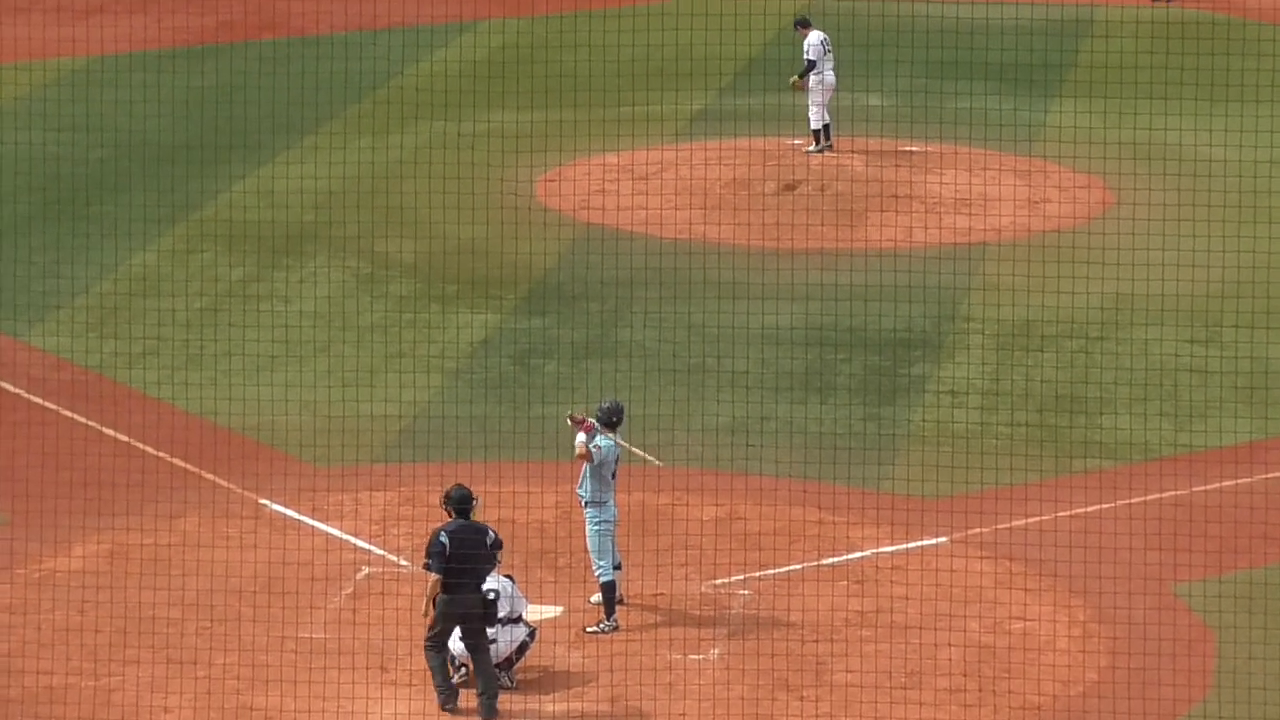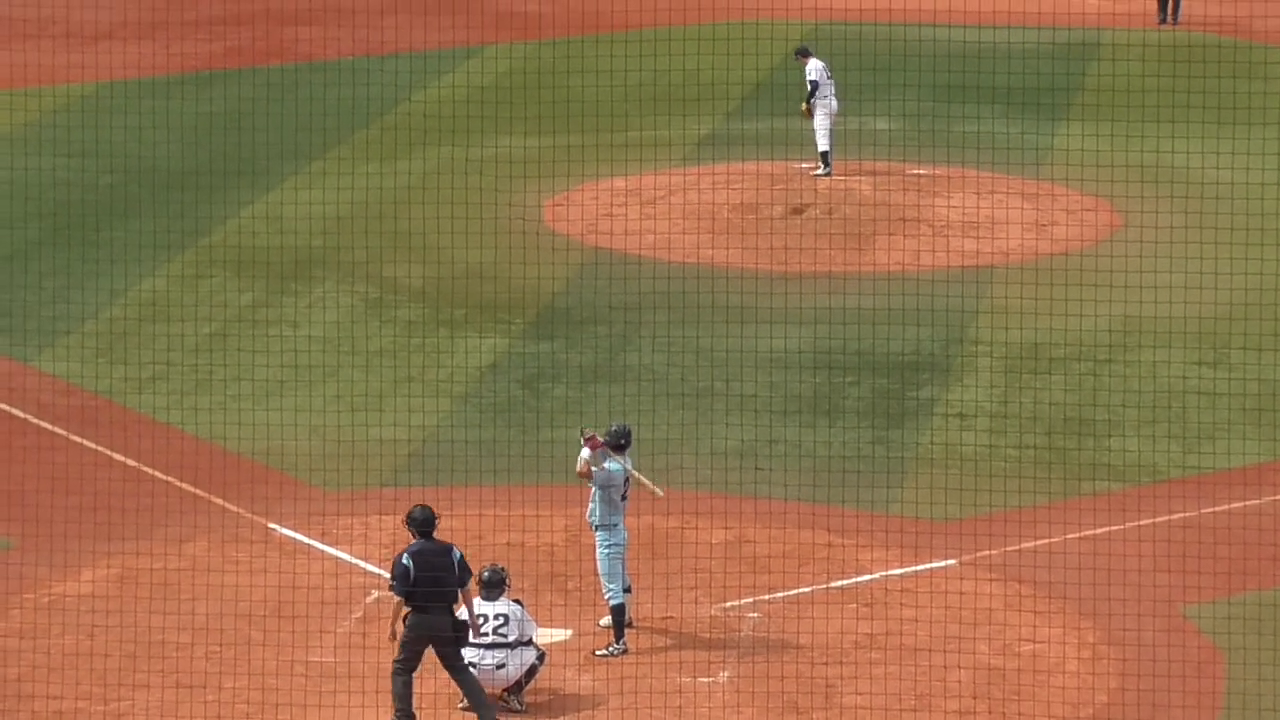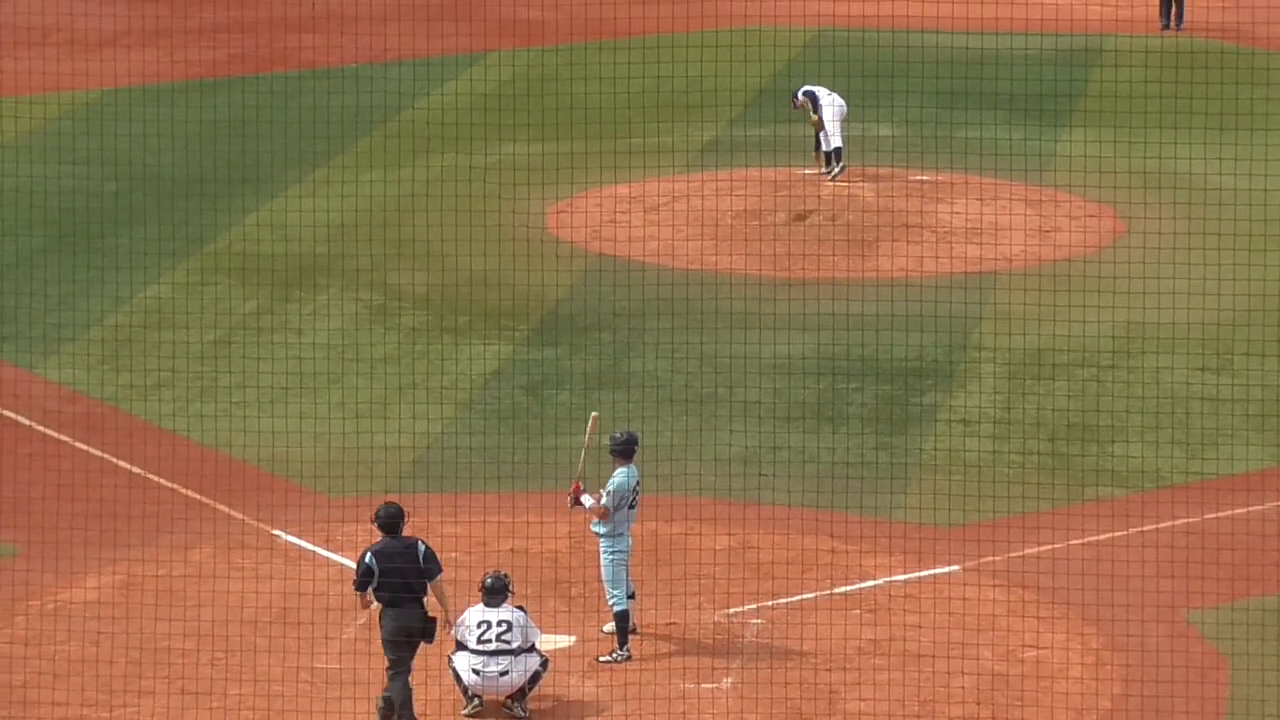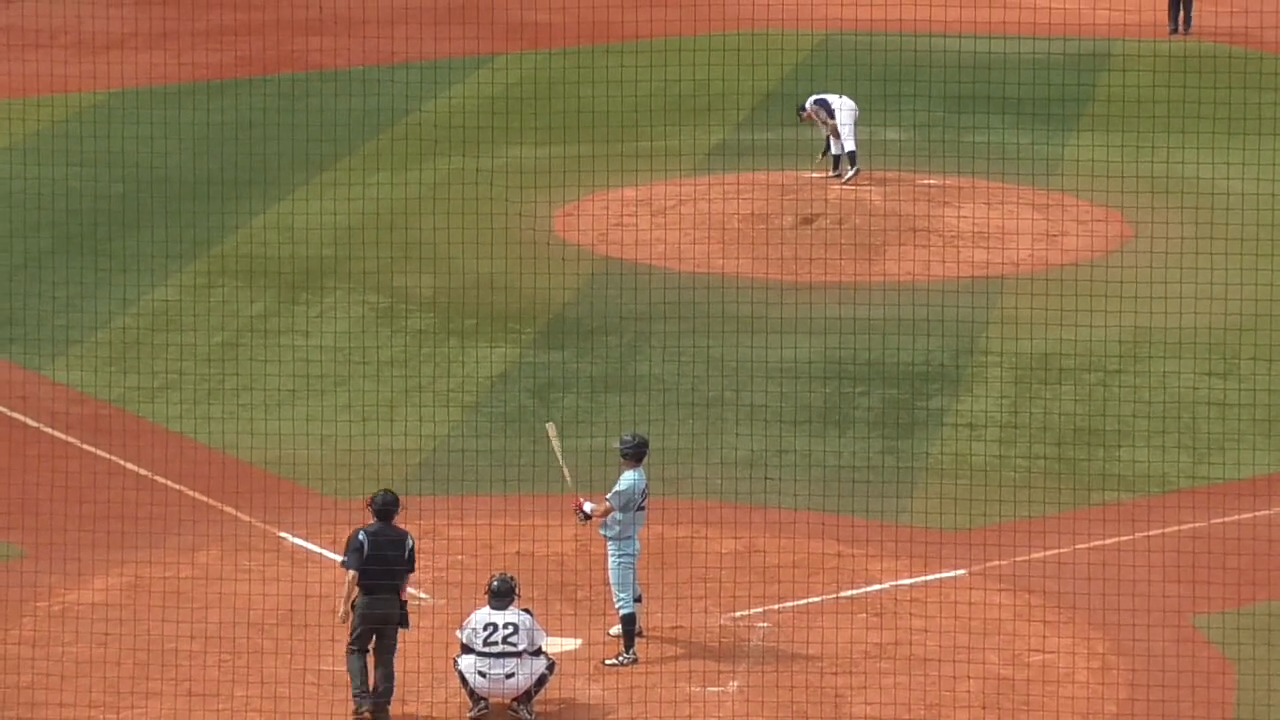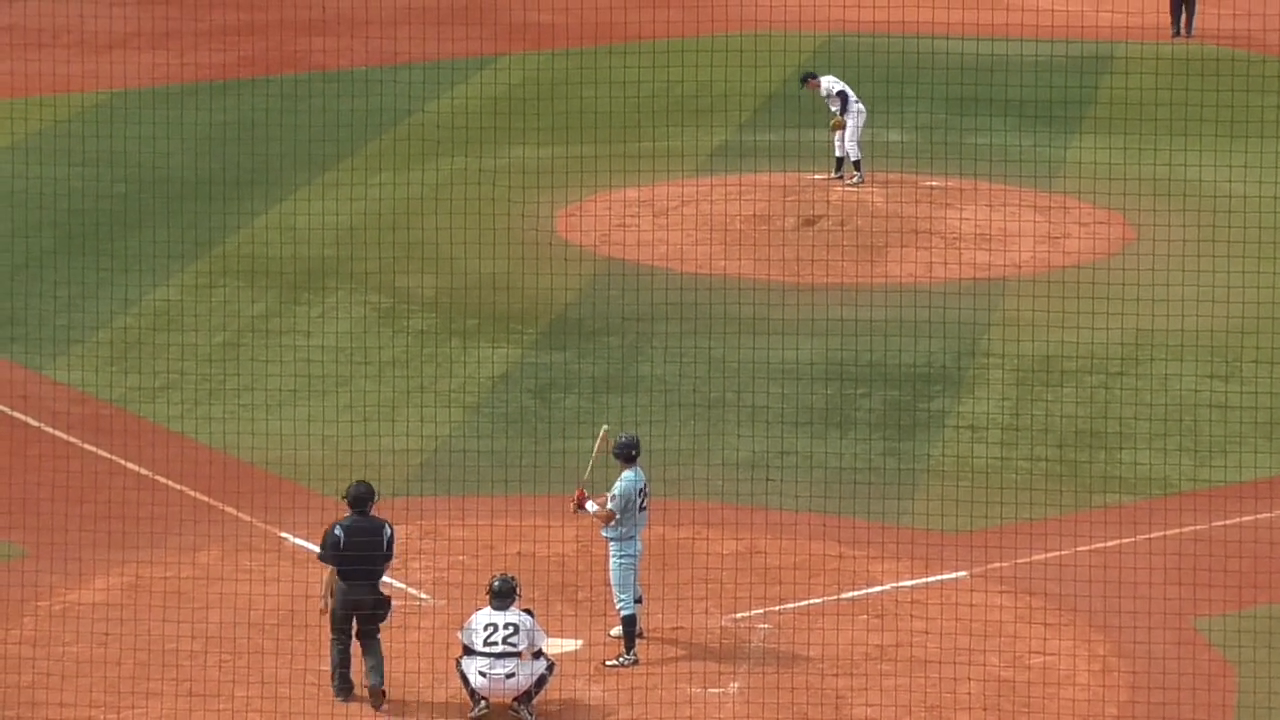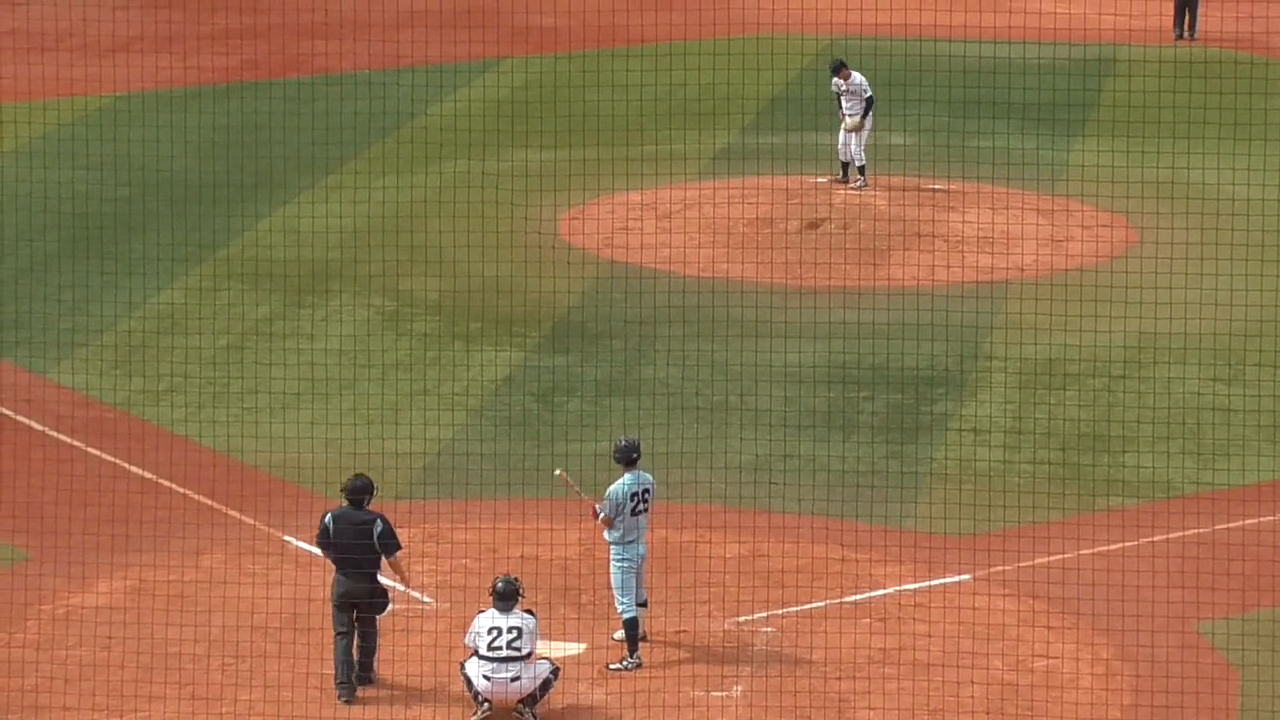
dt=0.4s
person 1, frame 1
left shoulder: (605, 443)
right shoulder: (601, 433)
left elbow: (581, 453)
right elbow: (579, 423)
left wrist: (582, 432)
right wrist: (579, 422)
left hip: (597, 509)
right hip: (604, 506)
left knee: (602, 564)
right knee: (610, 554)
left ankle: (610, 619)
right ankle: (614, 594)
person 1, frame 2
left shoulder: (612, 469)
right shoulder: (621, 459)
left elbow: (582, 471)
right elbow: (598, 445)
left wrist: (587, 448)
right wrist: (591, 442)
left hip: (608, 532)
right hip: (616, 529)
left knee: (612, 588)
right knee: (620, 577)
left ankle: (619, 643)
right ankle: (624, 617)
person 1, frame 3
left shoulder: (620, 479)
right shoulder: (631, 472)
left elbow: (602, 512)
right elbow: (606, 498)
left wrist: (582, 496)
right wrist: (581, 497)
left hip: (612, 540)
right hip: (622, 537)
left knee: (616, 594)
right knee: (624, 584)
left ankle: (623, 649)
right ankle: (627, 623)
person 1, frame 4
left shoulder: (629, 482)
right shoulder: (637, 476)
left elbow: (603, 510)
right elbow: (613, 505)
left wrist: (585, 505)
right wrist: (588, 512)
left hip: (621, 544)
right hip: (628, 540)
left knee: (622, 597)
right knee: (630, 587)
left ankle: (629, 652)
right ankle: (633, 626)
person 1, frame 5
left shoulder: (625, 483)
right shoulder: (637, 475)
left elbow: (607, 516)
right elbow: (613, 502)
left wrist: (587, 503)
right wrist: (586, 503)
left hip: (622, 545)
right hip: (633, 540)
left knee: (623, 598)
right knee: (632, 589)
left ankle: (630, 654)
right ankle: (634, 627)
person 1, frame 6
left shoulder: (616, 489)
right shoulder: (648, 481)
left elbow: (608, 523)
left wrist: (598, 513)
left hip: (623, 549)
right hip: (641, 544)
left knee: (625, 602)
right knee: (638, 591)
left ankle: (633, 656)
right ankle: (637, 631)
person 2, frame 1
left shoulder: (442, 534)
right shoulder: (483, 532)
left elbow: (435, 576)
right elbow: (497, 546)
left wrist: (427, 602)
left hip: (449, 599)
right hip: (475, 599)
left knee: (433, 646)
right knee: (480, 650)
left ankle: (447, 696)
person 2, frame 2
left shoulder: (406, 556)
right shoulder: (451, 551)
left elbow: (399, 598)
right elbow: (465, 588)
left wrist: (393, 625)
right wrist: (472, 616)
left hip: (419, 621)
right hip: (446, 619)
left knee: (402, 669)
right knee: (458, 669)
person 2, frame 3
left shoulder: (371, 554)
right shoulder: (419, 547)
left elbow: (362, 590)
right elbow: (435, 583)
left wrist: (364, 602)
right wrist: (446, 611)
left hip: (392, 616)
right hip: (417, 614)
left knee: (397, 671)
right knee: (402, 666)
person 2, frame 4
left shoulder: (361, 535)
right shoulder: (405, 538)
left elbow: (352, 574)
right elbow: (407, 575)
left wrist: (345, 604)
left hip: (368, 602)
right hip: (393, 604)
left knee: (356, 651)
right knee: (385, 656)
left ankle: (362, 700)
person 2, frame 5
left shoulder: (338, 529)
right shoulder: (384, 527)
left elbow: (331, 568)
right elbow: (386, 562)
left wrist: (324, 596)
left hip: (345, 591)
right hip: (371, 592)
left knee: (340, 640)
right knee: (370, 639)
left ankle: (341, 688)
right ankle: (376, 681)
person 2, frame 6
left shoulder: (332, 517)
right shoulder: (377, 521)
left elbow: (325, 551)
right elbow: (391, 557)
right wrist: (402, 575)
left hip: (342, 581)
right hip: (368, 583)
left knee: (343, 634)
right knee: (367, 630)
left ankle: (345, 686)
right ankle: (364, 675)
